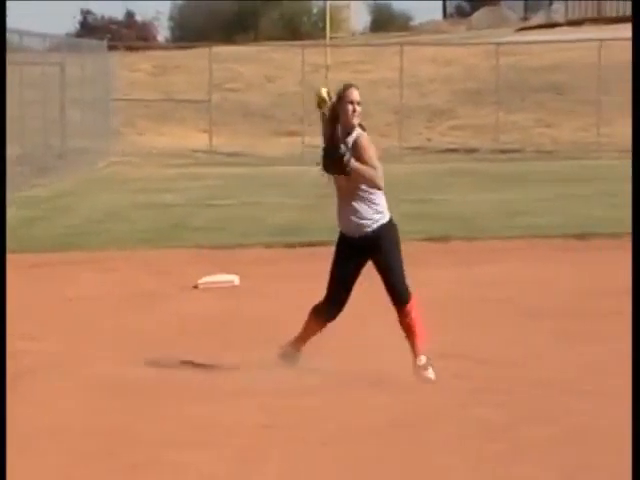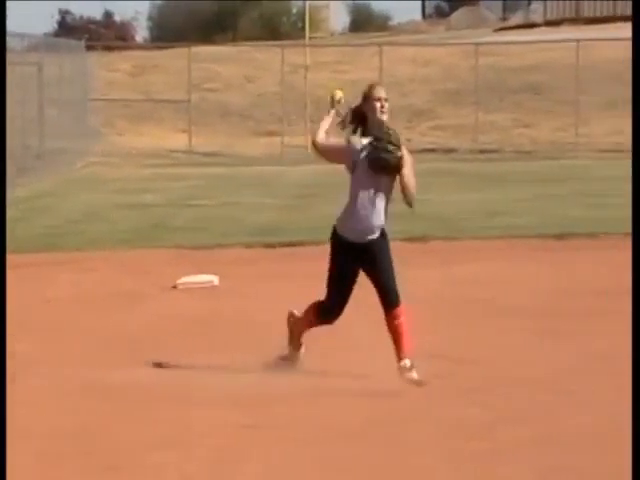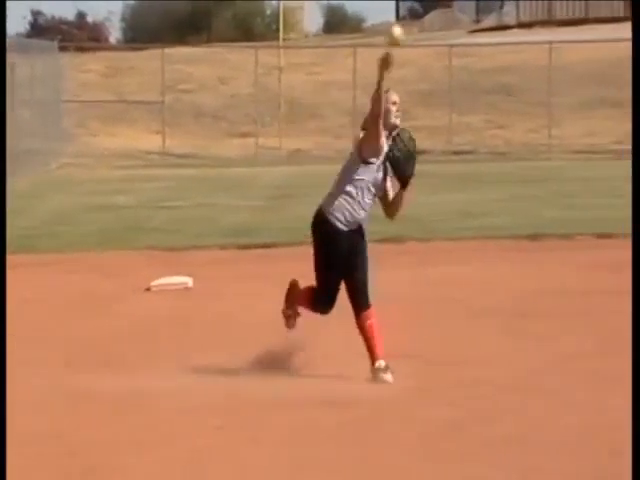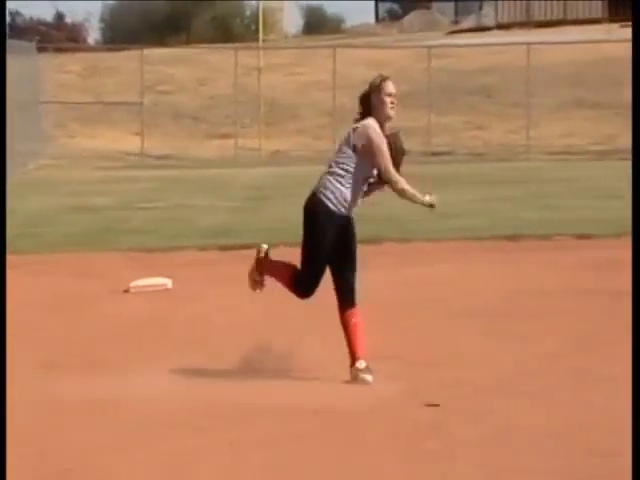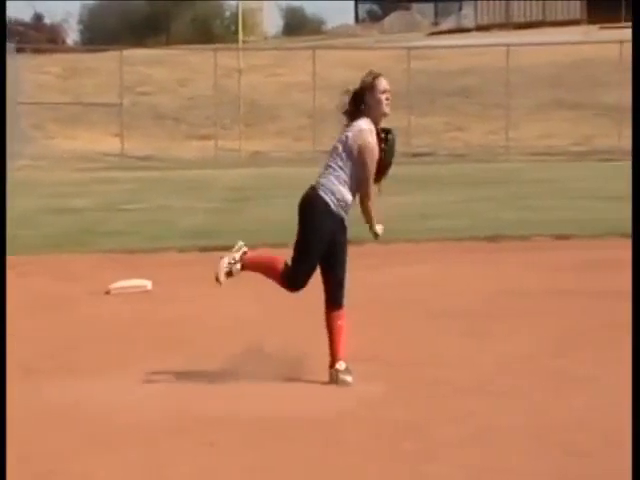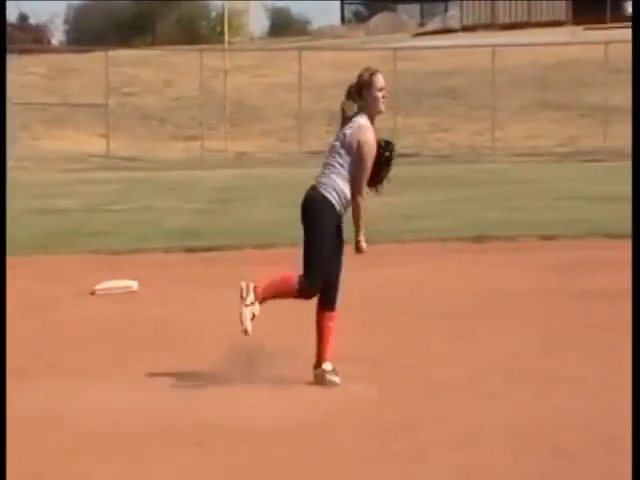
dt=0.1s
person 1, frame 1
left shoulder: (360, 142)
right shoulder: (340, 143)
left elbow: (378, 182)
left wrist: (347, 164)
left hip: (381, 231)
right hip: (350, 237)
left knee: (400, 294)
right knee: (333, 303)
left ankle: (420, 358)
right ankle: (298, 343)
person 1, frame 2
left shoulder: (399, 152)
right shoulder: (356, 146)
left elbow: (410, 198)
right elbow: (318, 143)
left wrist: (400, 161)
right wrist: (332, 110)
left hip: (374, 239)
right hip: (345, 238)
left knee: (391, 300)
right knee: (331, 310)
left ankle: (405, 362)
right ankle: (297, 324)
person 1, frame 3
left shoulder: (387, 160)
right shoulder: (371, 142)
left elbow: (391, 213)
right elbow: (377, 110)
left wrist: (405, 188)
right wrist: (383, 67)
left hip: (353, 231)
right hip: (330, 226)
left knee: (361, 300)
right knee: (325, 302)
left ankle: (378, 363)
right ankle: (294, 294)
person 1, frame 4
left shoulder: (375, 134)
right shoulder: (370, 131)
right elbow: (393, 180)
left wrist: (380, 179)
right wrist: (423, 199)
left hip: (341, 216)
right hip: (324, 210)
left knee: (347, 295)
right knee: (305, 286)
left ankle: (358, 364)
right ankle: (265, 263)
person 1, frame 5
left shoulder: (358, 128)
right shoulder: (367, 135)
right elbow: (366, 191)
left wrist: (378, 170)
right wrist: (375, 225)
left hip: (333, 213)
right hip: (320, 208)
left knee: (336, 294)
right knee: (295, 278)
left ankle: (337, 365)
right ankle: (242, 258)
person 1, frame 6
left shoulder: (355, 125)
right shoulder: (366, 132)
right elbow: (360, 190)
right wrist: (360, 234)
left hip: (330, 209)
right hip: (322, 206)
left knee: (329, 293)
right knee: (312, 283)
left ankle: (323, 365)
right ankle: (254, 293)
